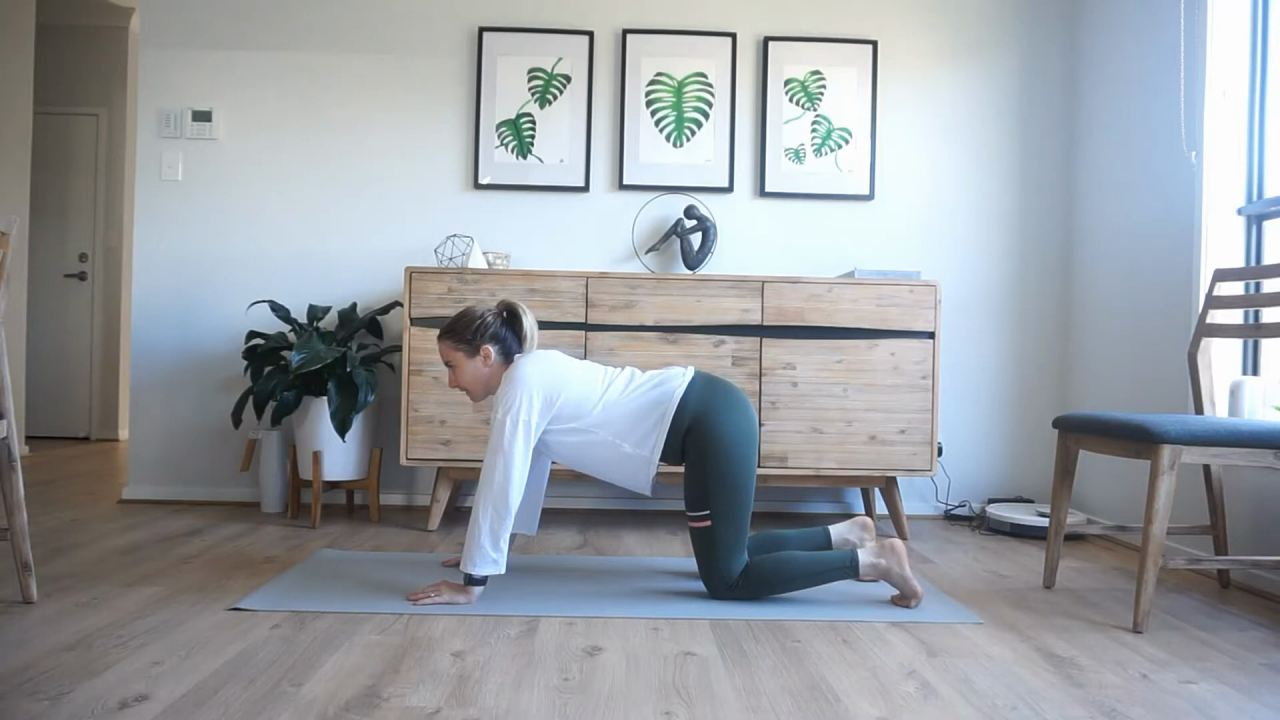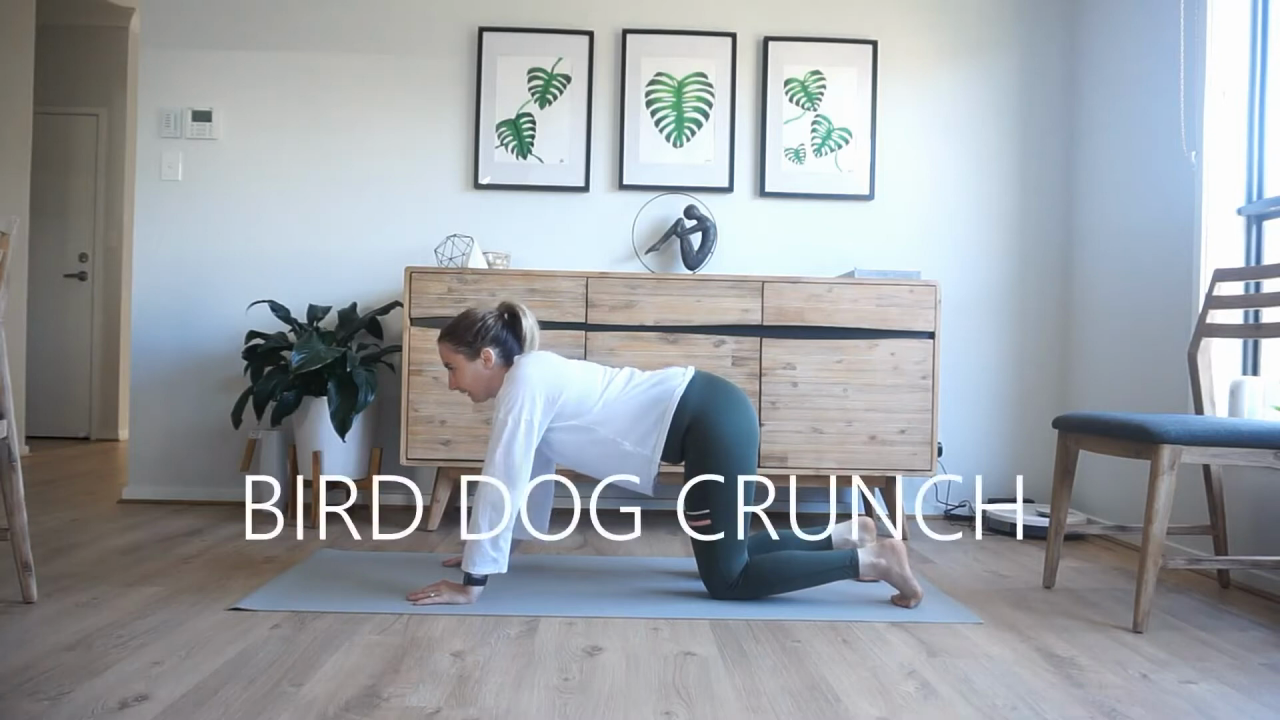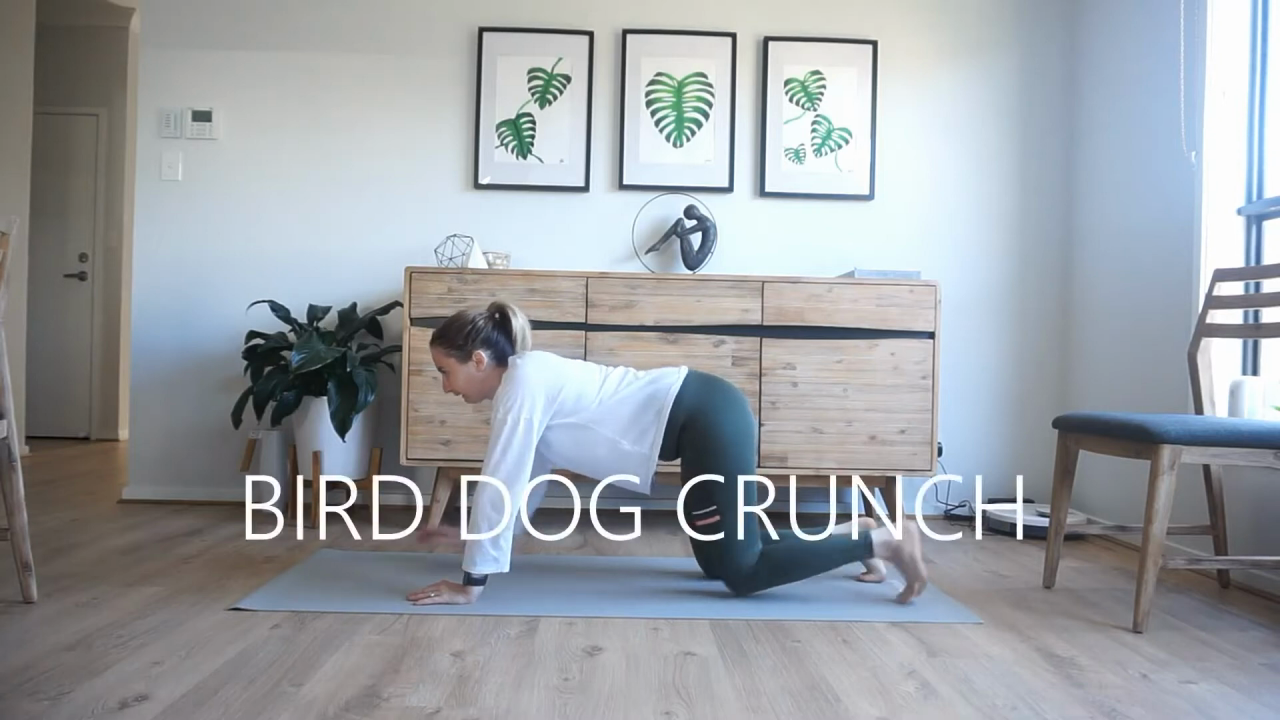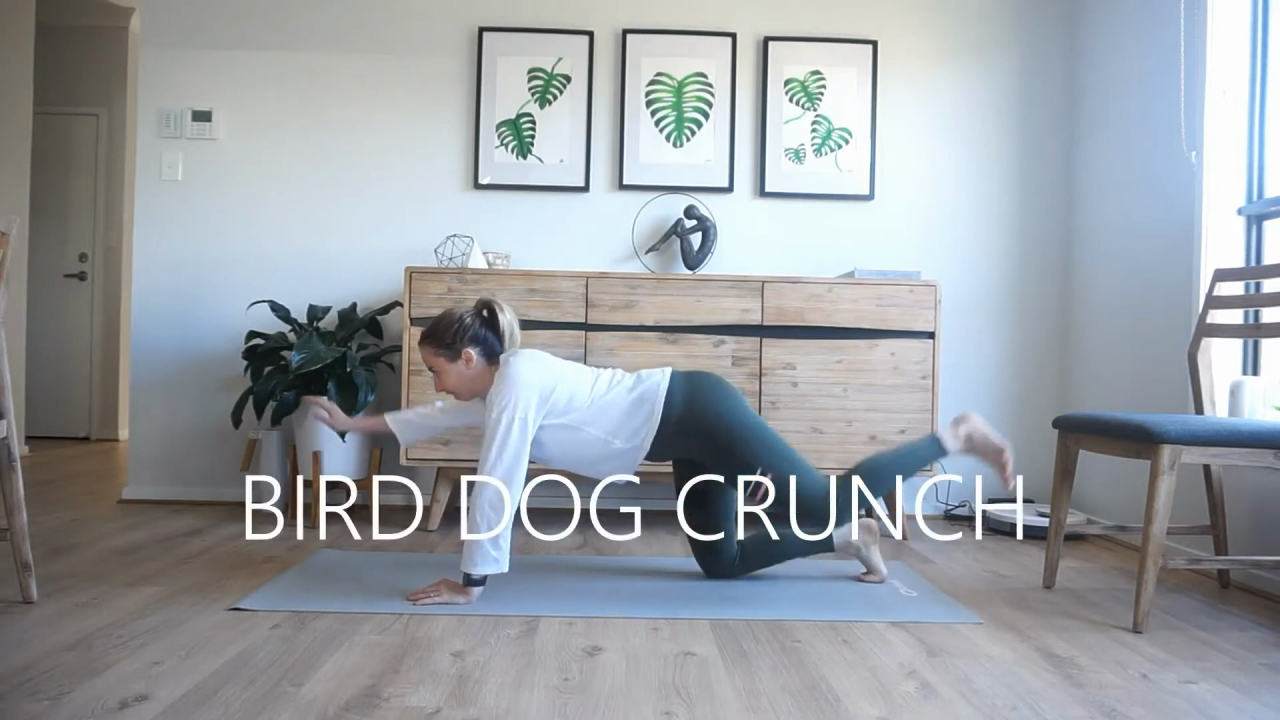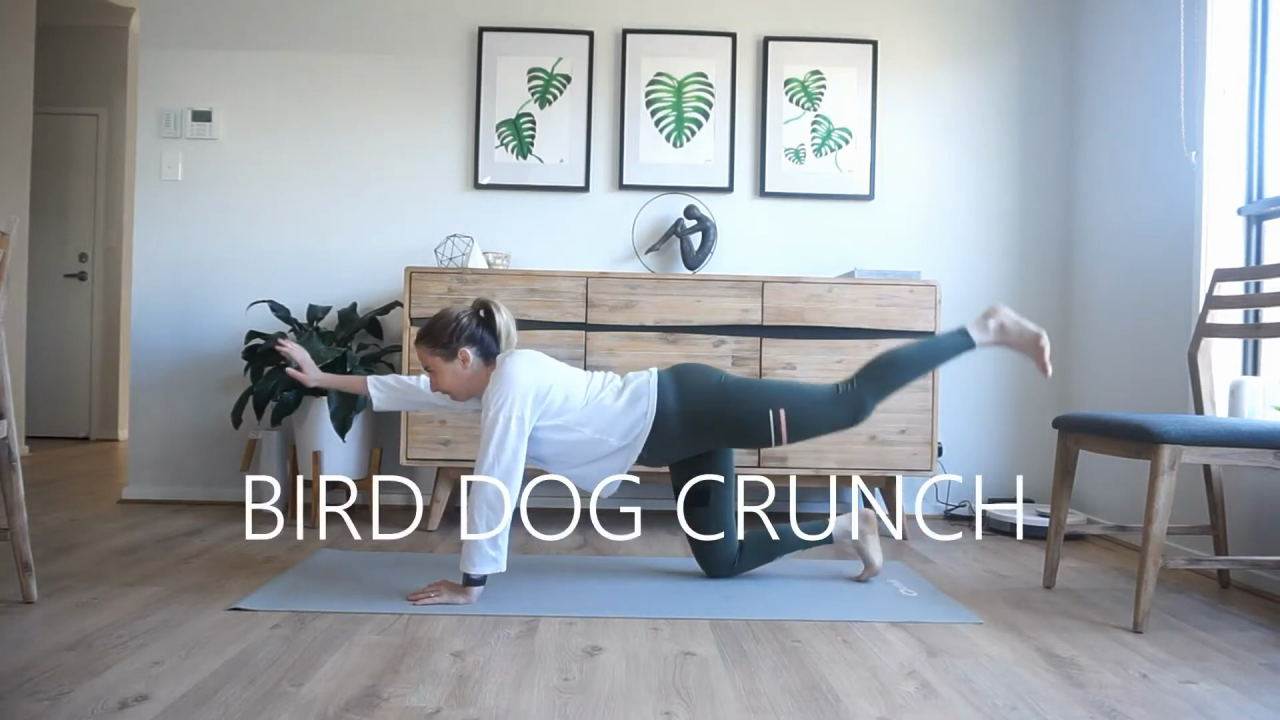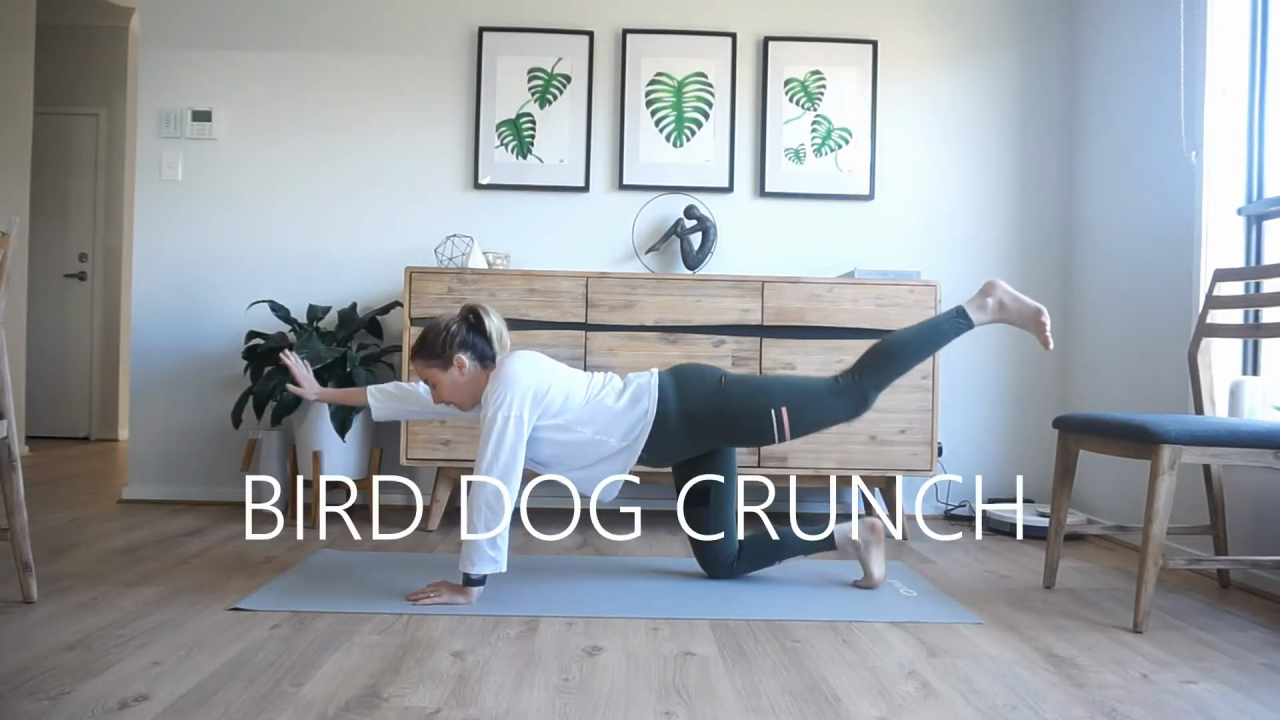
dt=0.3s
person 1, frame 1
left shoulder: (520, 383)
right shoulder: (534, 372)
left elbow: (498, 486)
right elbow: (524, 476)
left wrist: (471, 582)
right wrist: (480, 552)
left hip: (711, 417)
right hip: (704, 413)
left knee: (727, 580)
right knee: (721, 553)
left ankle: (874, 560)
right ankle: (846, 534)
person 1, frame 2
left shoulder: (523, 382)
right shoulder: (533, 374)
left elbow: (500, 486)
right elbow: (530, 477)
left wrist: (471, 581)
right wrist: (486, 550)
left hip: (711, 417)
right hip: (706, 414)
left knee: (725, 579)
right knee: (722, 553)
left ankle: (871, 559)
right ankle: (845, 534)
person 1, frame 3
left shoulder: (520, 382)
right shoulder: (528, 380)
left elbow: (501, 488)
right elbow: (516, 475)
left wrist: (470, 581)
right wrist: (462, 527)
left hip: (704, 413)
right hip: (697, 417)
left knee: (746, 573)
right knee: (720, 560)
left ankle: (884, 538)
right ankle: (853, 529)
person 1, frame 4
left shoulder: (514, 380)
right shoulder: (506, 379)
left elbow: (496, 486)
right elbow: (444, 416)
left wrist: (471, 581)
right wrist: (360, 423)
left hip: (696, 411)
right hip: (688, 424)
left knee: (820, 500)
right knee: (721, 561)
left ankle: (955, 436)
right ankle: (852, 537)
person 1, frame 5
left shoulder: (510, 382)
right shoulder: (498, 376)
left elbow: (494, 490)
right elbow: (414, 391)
left wrist: (471, 582)
right wrist: (328, 379)
left hip: (690, 409)
right hip: (685, 429)
left knee: (847, 404)
right knee: (721, 560)
left ankle: (986, 327)
right ankle: (847, 528)
person 1, frame 6
left shoulder: (508, 385)
right shoulder: (495, 377)
left elbow: (493, 492)
right elbow: (409, 399)
left wrist: (470, 583)
right wrist: (323, 393)
left hip: (691, 410)
right hip: (687, 430)
left knee: (849, 395)
right knee: (723, 561)
left ankle: (984, 305)
right ankle: (850, 534)
